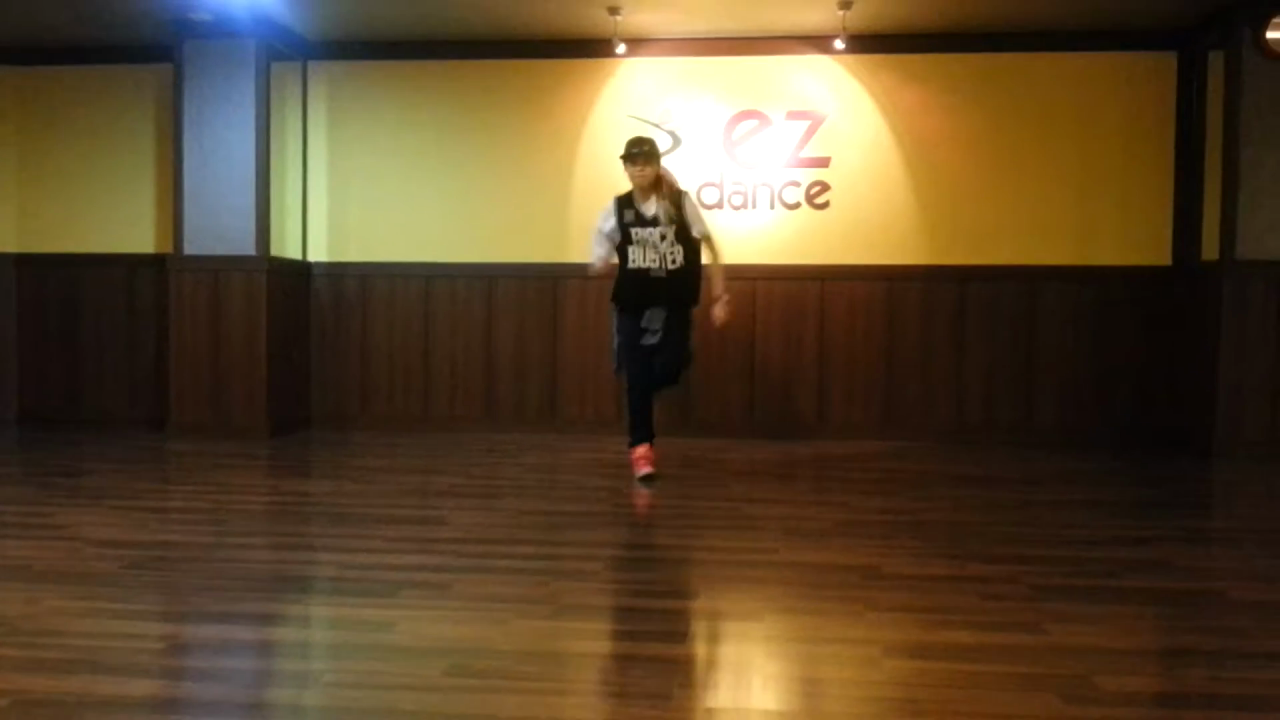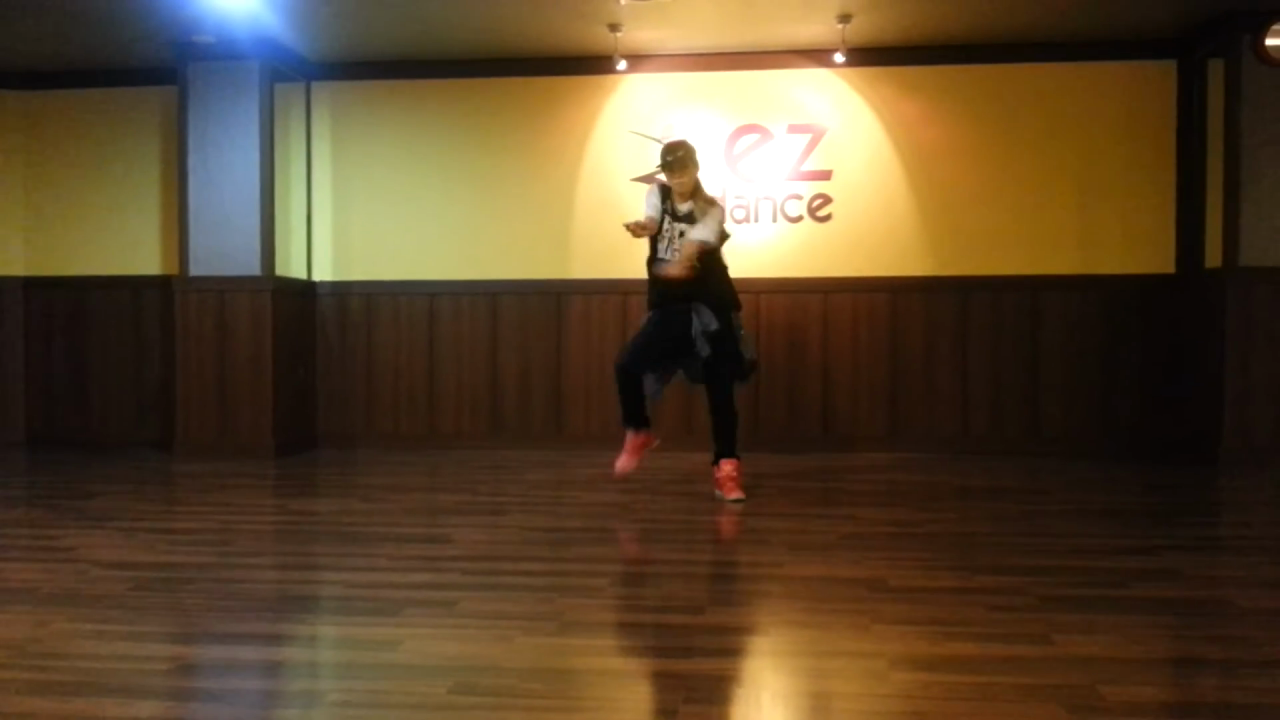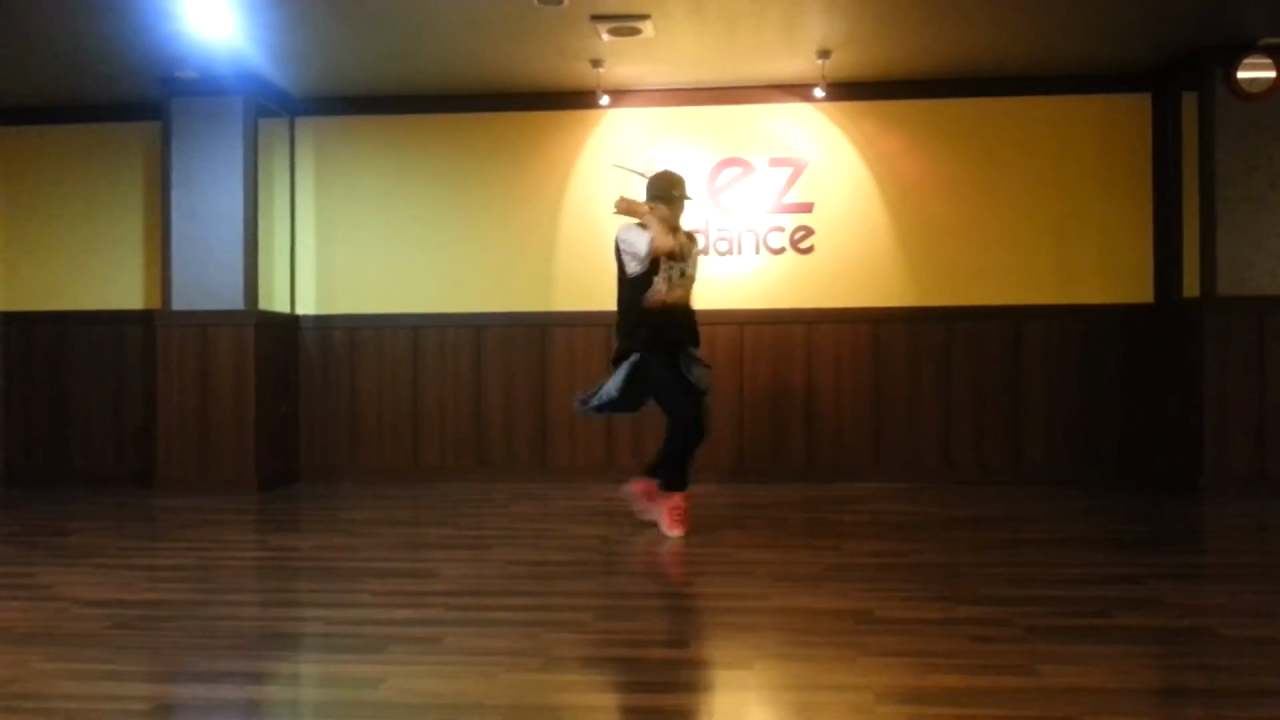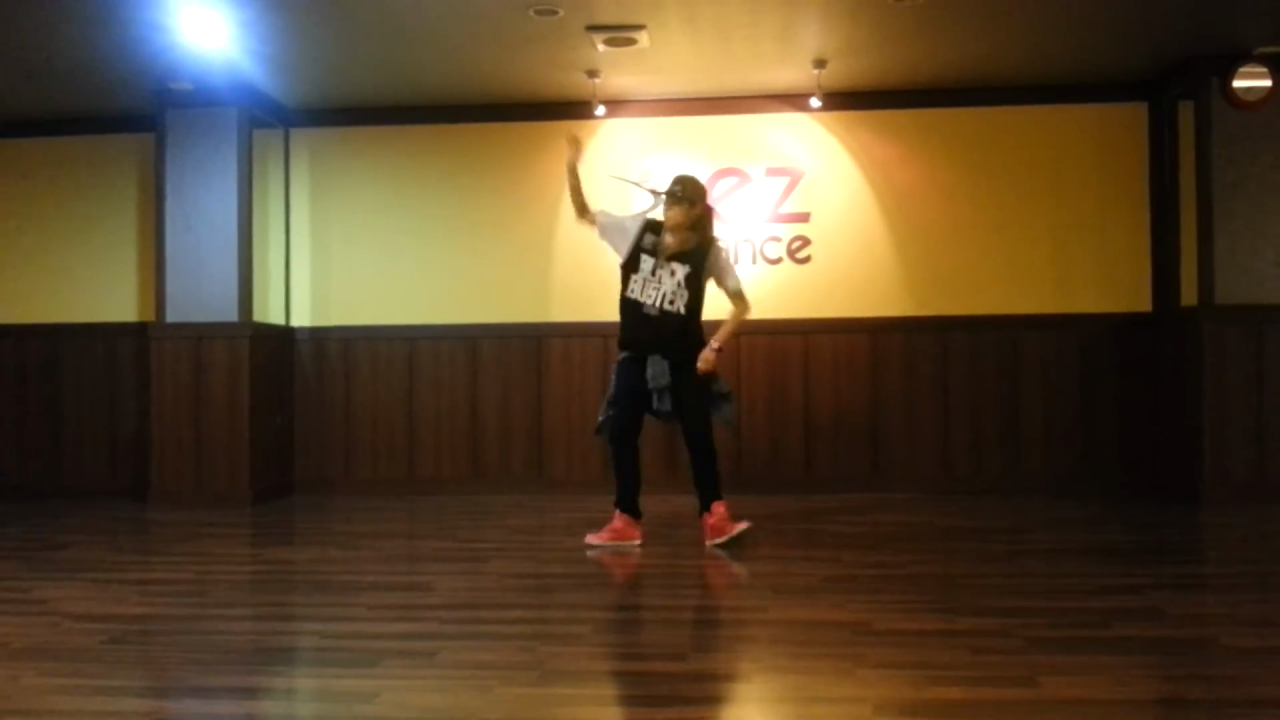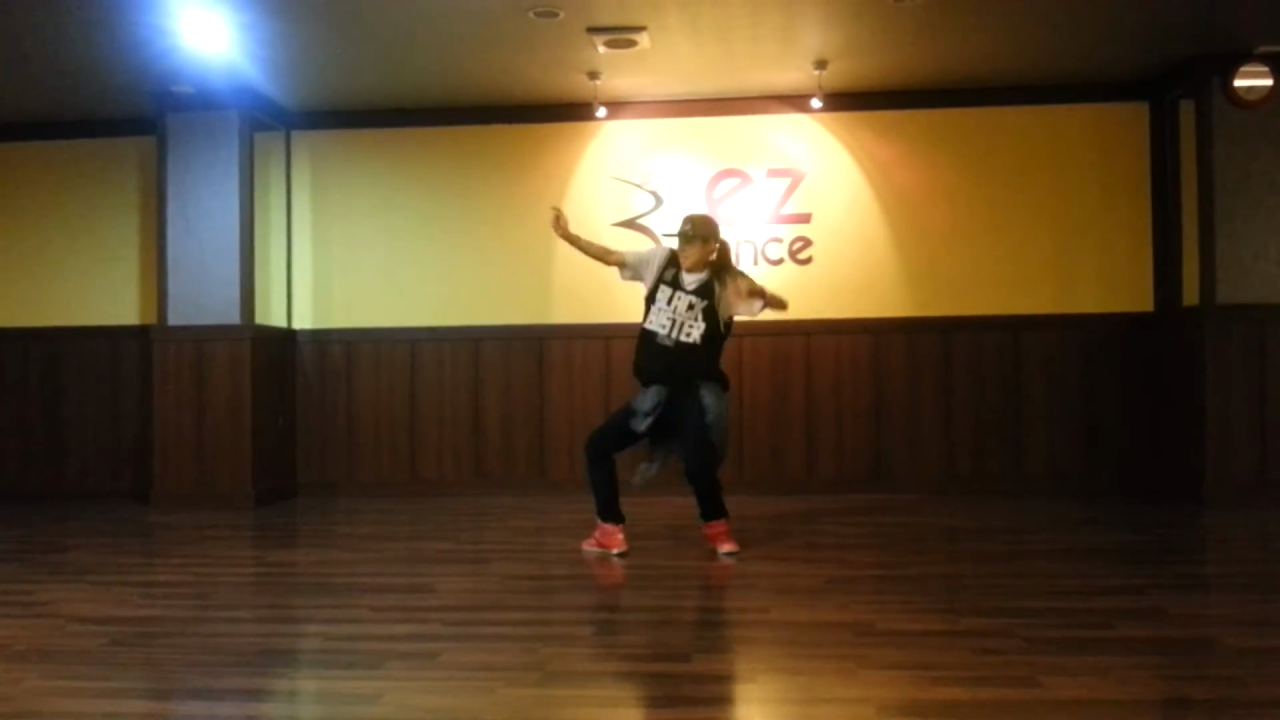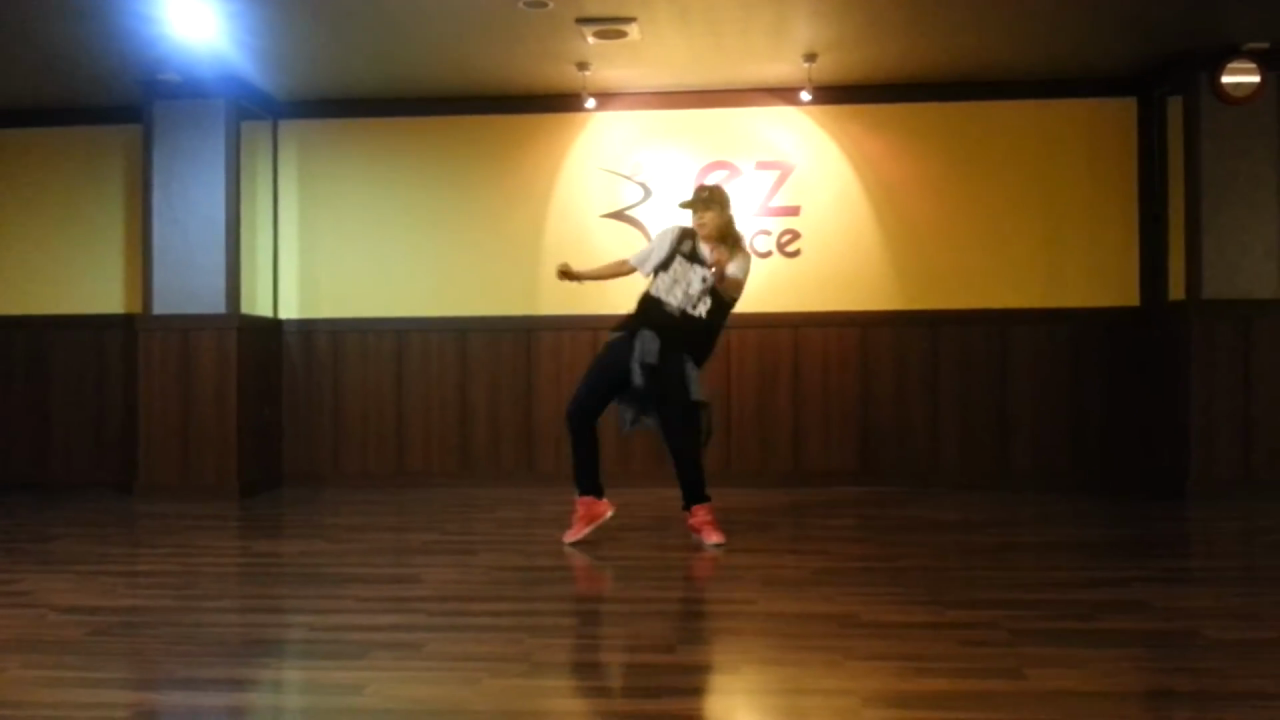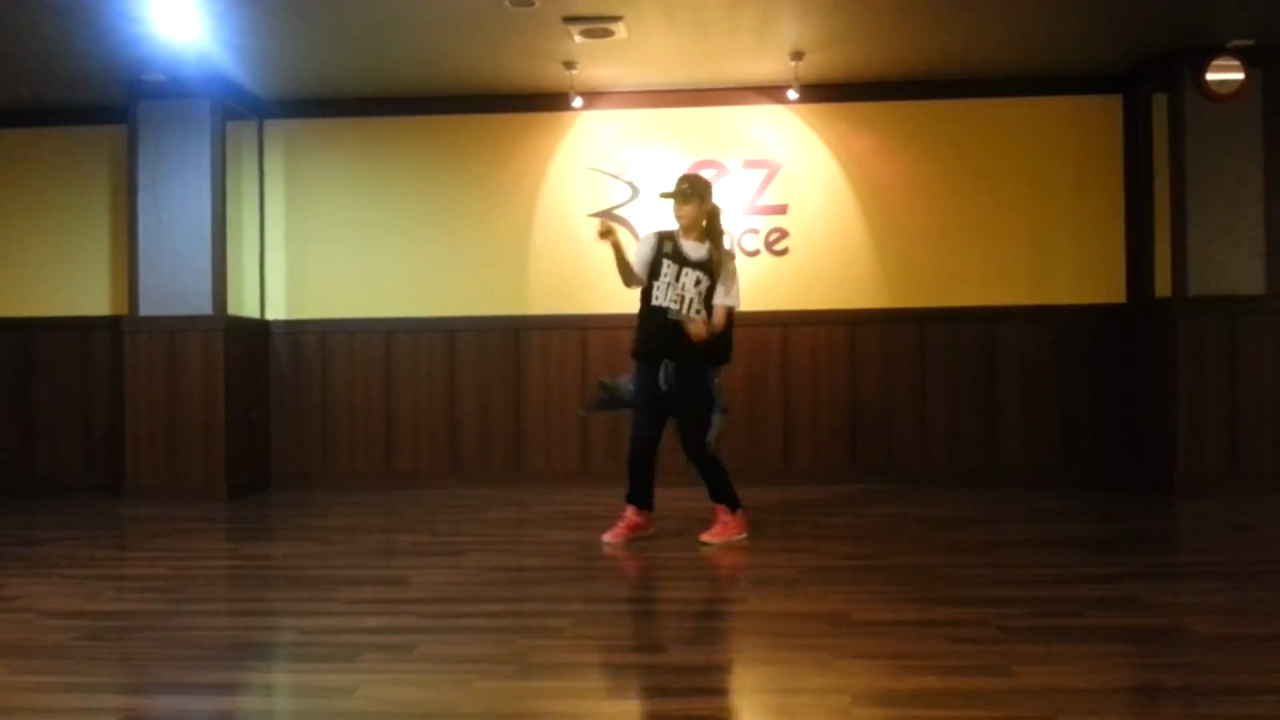
dt=0.7s
person 1, frame 1
left shoulder: (680, 200)
right shoulder: (617, 209)
left elbow: (707, 243)
right elbow: (602, 256)
left wrist: (719, 292)
right wrist: (602, 263)
left hip: (674, 303)
right hip: (633, 305)
left knee: (667, 371)
right knee: (637, 378)
right ankle: (641, 453)
person 1, frame 2
left shoulder: (711, 210)
right shoulder: (656, 193)
left elbow: (691, 253)
right elbow: (651, 226)
left wrist: (681, 266)
right wrist: (642, 228)
left hip: (713, 307)
right hip: (670, 306)
left knee: (720, 390)
right knee: (628, 366)
left ankle: (727, 471)
right ankle: (638, 434)
person 1, frame 3
left shoulder: (687, 242)
right shoulder: (629, 234)
left elbow: (685, 291)
right elbow: (666, 246)
left wrist: (666, 295)
right wrist: (643, 215)
left hip: (678, 347)
right hip: (645, 347)
left knee: (693, 423)
right knee: (687, 418)
left ankle: (647, 485)
right ankle: (672, 500)
person 1, frame 4
left shoulder: (709, 253)
right shoulder: (638, 229)
left elbow: (740, 303)
right elbow: (584, 215)
left wrist: (716, 345)
right wrist: (572, 169)
left hip: (685, 357)
right hip: (637, 356)
left knee: (699, 439)
right knee: (620, 431)
left ankle: (715, 519)
right ankle: (626, 522)
person 1, frame 5
left shoulder: (724, 284)
right shoulder: (662, 260)
left elbow: (778, 306)
right elbow: (612, 258)
left wrist: (760, 294)
right wrist: (567, 235)
left hip: (695, 391)
right hip: (653, 388)
left knee: (699, 464)
right knee: (598, 445)
left ankle: (716, 527)
right ankle: (610, 530)
person 1, frame 6
left shoulder: (736, 259)
right shoulder: (675, 237)
left elbow: (732, 287)
right elbow: (631, 264)
left wrist: (722, 270)
right wrist: (580, 275)
left hip: (676, 356)
right hip: (631, 341)
left knee: (682, 438)
right knee: (579, 414)
left ankle: (700, 516)
right ankle: (591, 505)
person 1, frame 7
left shoulder: (721, 258)
right shoulder: (656, 242)
left elbow: (721, 316)
right elbow: (630, 279)
left wrist: (706, 328)
right wrist: (614, 244)
left hip: (695, 362)
right hip: (652, 357)
left knee: (694, 443)
right knee: (644, 439)
left ankle: (731, 516)
right ankle: (637, 516)
